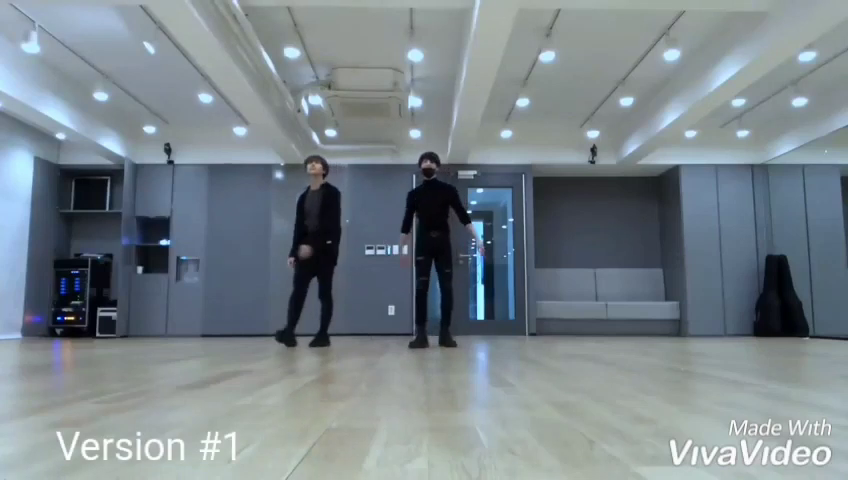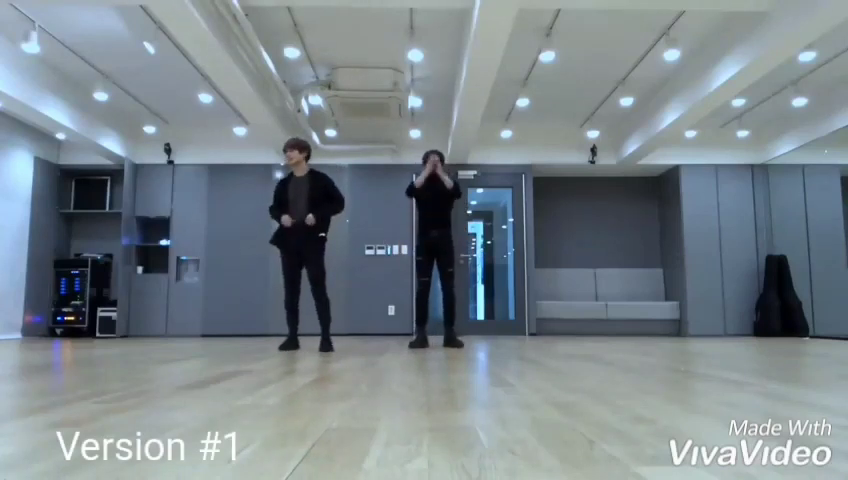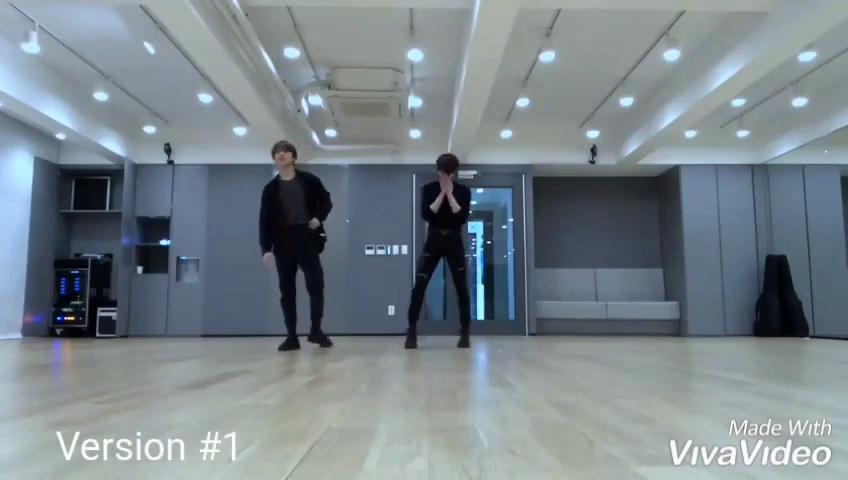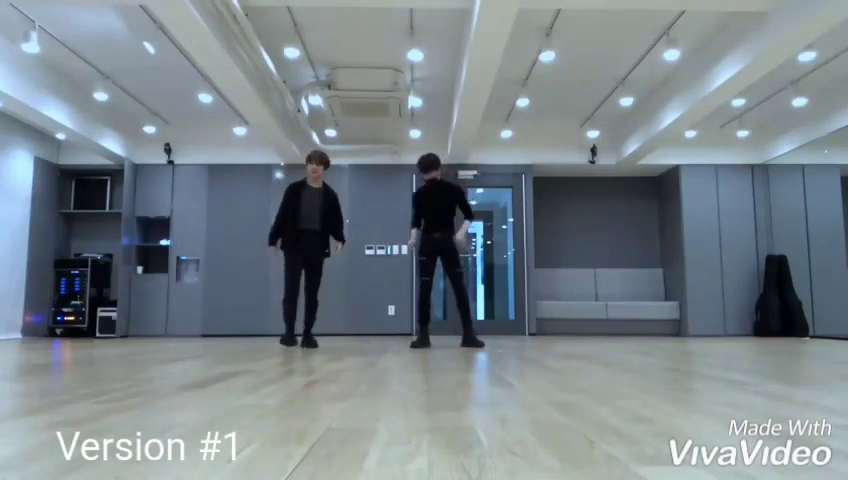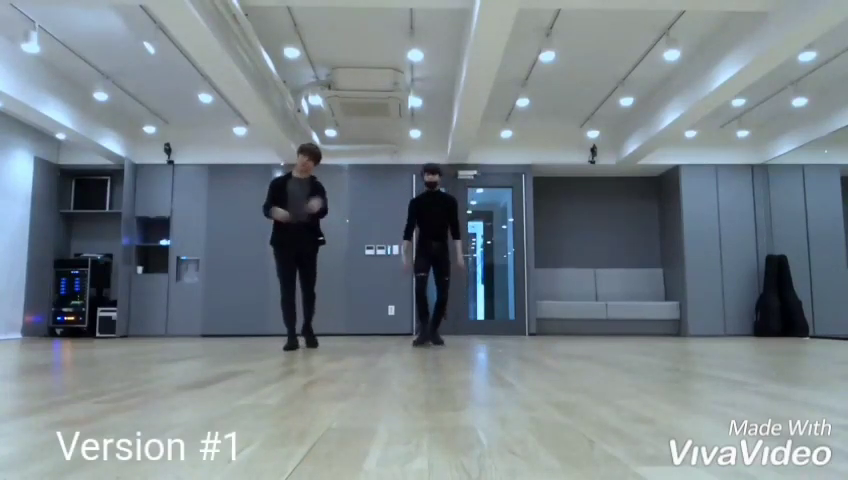
dt=1s
person 1, frame 1
left shoulder: (332, 193)
right shoulder: (303, 197)
left elbow: (330, 222)
right elbow: (299, 226)
left wrist: (311, 244)
right wrist: (293, 252)
left hip: (325, 248)
right hip: (304, 248)
left knee: (324, 292)
right knee: (298, 289)
left ankle: (323, 334)
right ankle: (289, 332)
person 1, frame 2
left shoulder: (320, 180)
right shoulder: (283, 184)
left elbow: (339, 203)
right elbow: (273, 207)
left wrist: (318, 215)
right wrist: (280, 216)
left hip: (312, 239)
right hip: (289, 240)
left knee: (318, 288)
right knee: (290, 290)
left ankle: (325, 337)
right ankle: (292, 336)
person 1, frame 3
left shoulder: (309, 181)
right shoulder: (271, 189)
left elbow: (325, 201)
right elbow: (265, 220)
left wrist: (319, 218)
right wrist: (266, 248)
left hip: (308, 239)
right hip: (283, 242)
left knee: (316, 285)
right knee: (287, 290)
left ankle: (316, 330)
right ankle: (292, 336)
person 1, frame 4
left shoulder: (329, 195)
right shoulder: (294, 189)
left elbow: (336, 221)
right elbow: (283, 216)
left wrist: (340, 239)
right wrist: (273, 240)
left hip: (317, 246)
right hip: (294, 245)
left knee: (312, 292)
right knee: (291, 289)
left ankle: (307, 334)
right ankle: (289, 332)
person 1, frame 5
left shoulder: (316, 187)
right shoulder: (279, 183)
left elbow: (323, 211)
right elbow: (268, 206)
left wrist: (318, 207)
right wrist: (274, 211)
left hip: (308, 240)
right hip: (284, 240)
left knee: (308, 288)
right knee: (287, 289)
left ankle: (307, 328)
right ankle: (291, 335)
person 2, frame 1
left shoulder: (449, 190)
right shoulder: (414, 194)
left elbow: (462, 215)
right elbow: (407, 221)
left wrist: (477, 239)
right wrist: (402, 248)
left hip: (443, 240)
right hip: (423, 241)
left knee: (446, 287)
right knee: (421, 287)
left ankle: (445, 332)
right ankle: (420, 334)
person 2, frame 2
left shoulder: (448, 184)
right shoulder: (419, 185)
left elbow: (457, 194)
right elbow: (409, 192)
left wrist: (440, 172)
right wrist: (427, 171)
left hip: (444, 239)
right hip: (424, 239)
left knee: (448, 287)
right knee: (422, 287)
left ankle: (450, 333)
right ankle: (421, 334)
person 2, frame 3
left shoulder: (463, 191)
right shoulder: (429, 189)
left elbow: (463, 217)
right elbow: (426, 214)
left wrist: (450, 195)
right wrist: (442, 195)
left hip: (454, 240)
right hip: (433, 239)
left knee: (462, 287)
right knee: (420, 285)
left ankle: (465, 332)
right ankle: (411, 331)
person 2, frame 4
left shoulder: (453, 190)
right shoulder: (419, 194)
left elbow: (468, 214)
left wrist: (462, 231)
right wrist: (413, 237)
left hip: (448, 242)
right hip: (427, 242)
left knee: (459, 287)
right knee: (424, 288)
left ankle: (468, 334)
right ankle: (423, 334)
person 2, frame 5
left shoulder: (449, 201)
right shoulder: (416, 202)
left elbow: (455, 230)
right elbow: (409, 230)
left wrist: (460, 255)
right wrist: (405, 255)
left hip: (441, 249)
right hip: (423, 249)
left knee: (443, 293)
right knee: (420, 285)
left ankle: (433, 330)
right ankle: (424, 330)
